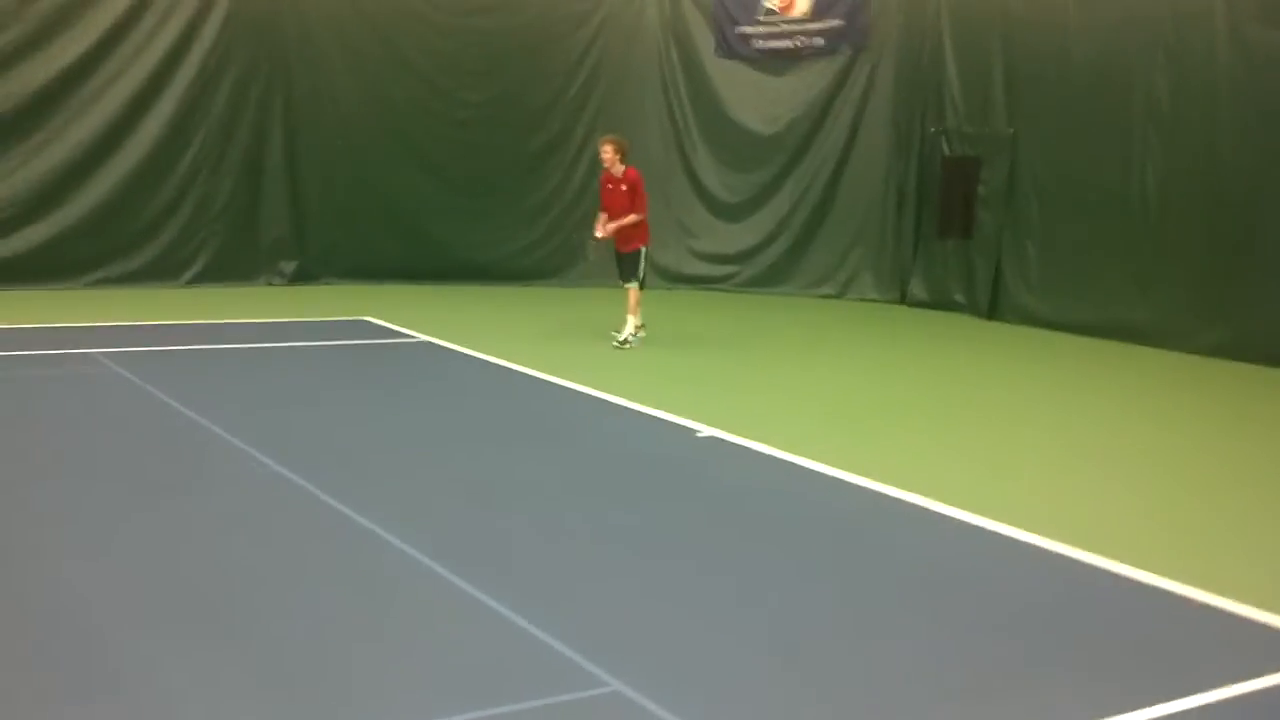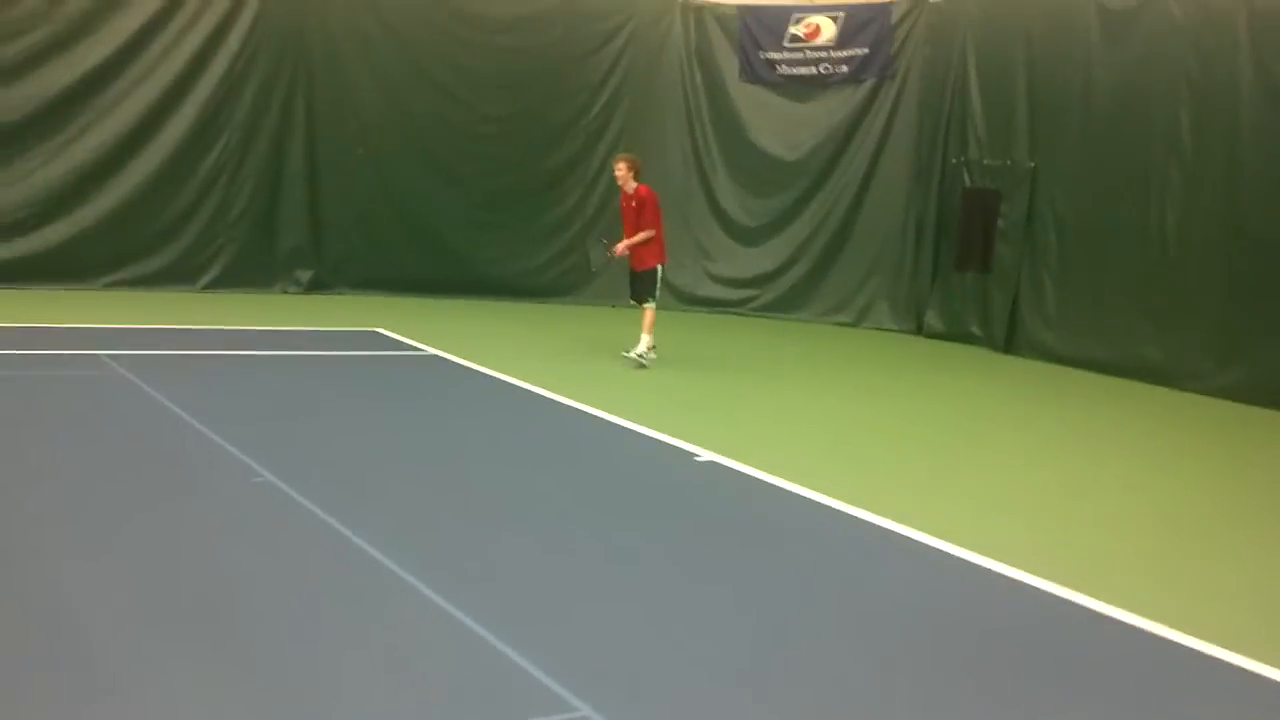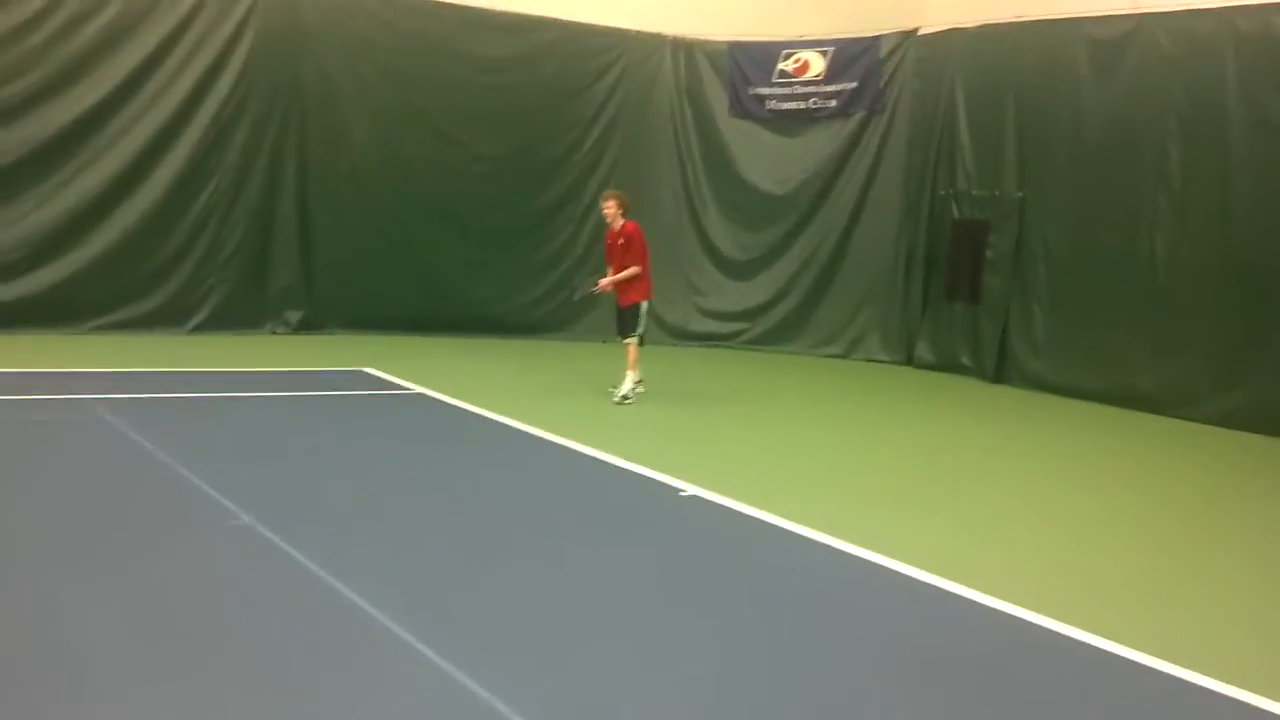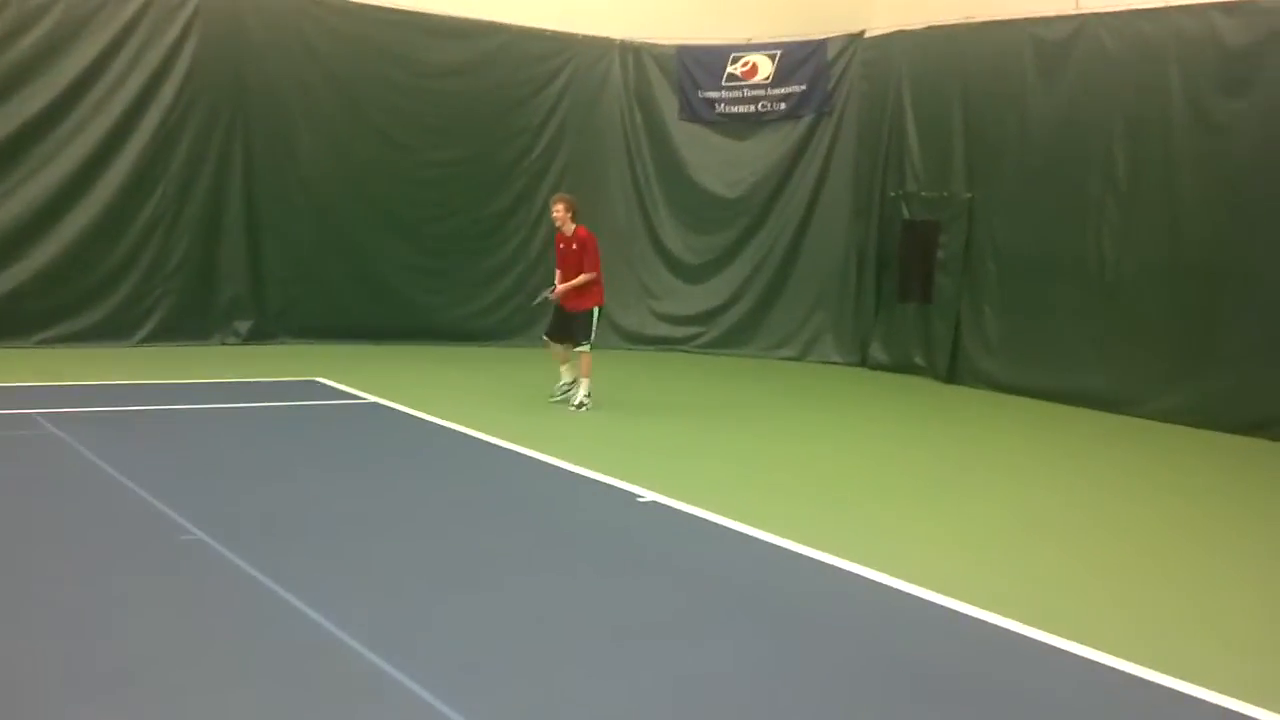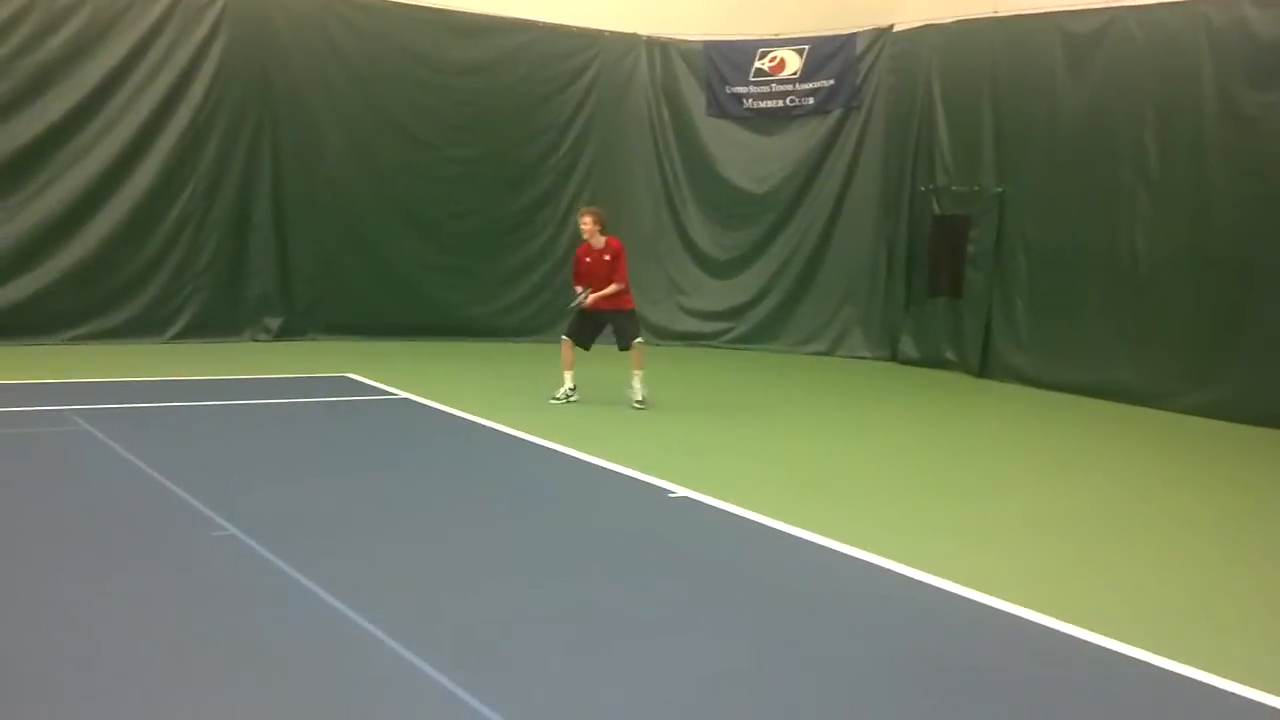
dt=0.3s
person 1, frame 1
left shoulder: (633, 178)
right shoulder: (605, 179)
left elbow: (640, 213)
left wrist: (616, 225)
right wrist: (600, 227)
left hip: (635, 239)
right hip: (619, 239)
left knee: (633, 283)
right knee: (628, 283)
left ankle: (630, 331)
right ankle: (638, 325)
person 1, frame 2
left shoulder: (645, 195)
right shoulder: (624, 197)
left elbow: (650, 231)
left wrist: (626, 244)
right wrist: (626, 246)
left hip: (651, 258)
right hip: (636, 257)
left knee: (649, 302)
right knee: (641, 302)
left ankle: (643, 349)
right ankle: (649, 346)
person 1, frame 3
left shoulder: (633, 231)
right shoulder: (610, 233)
left elbow: (637, 268)
left wrist: (611, 280)
right wrist: (609, 280)
left hip: (637, 294)
right hip: (622, 293)
left knee: (632, 338)
right knee: (627, 338)
left ankle: (629, 386)
right ankle: (636, 380)
person 1, frame 4
left shoulder: (585, 237)
right shoulder: (558, 238)
left elbow: (592, 273)
left wrist: (567, 286)
right wrist: (556, 285)
left hip: (587, 299)
right hip: (566, 299)
left knee: (582, 346)
right knee: (552, 337)
left ankle: (584, 393)
right ankle: (569, 379)
person 1, frame 5
left shoulder: (616, 247)
right shoulder: (581, 253)
left elbow: (620, 284)
right elbow: (578, 283)
left wrist: (597, 296)
right wrist: (583, 296)
left hip: (620, 304)
right hip: (592, 306)
left knee: (635, 342)
right knee: (568, 339)
left ankle: (638, 387)
right ankle: (569, 388)
